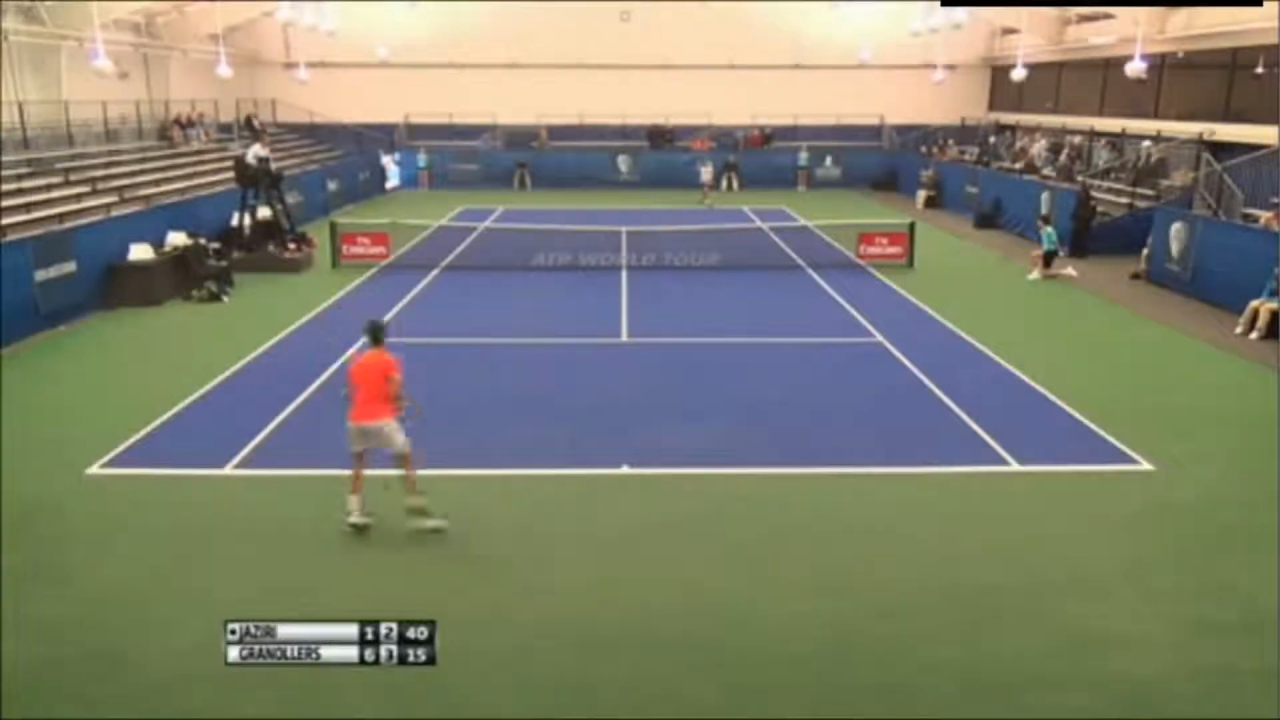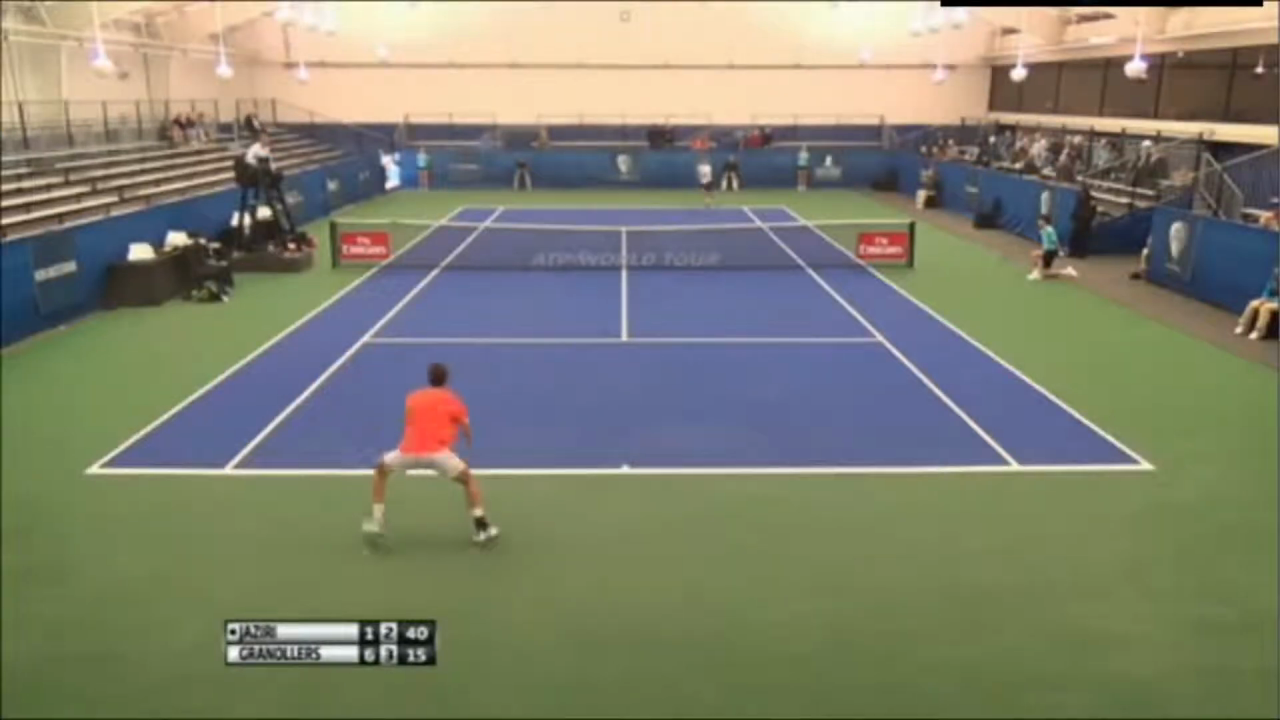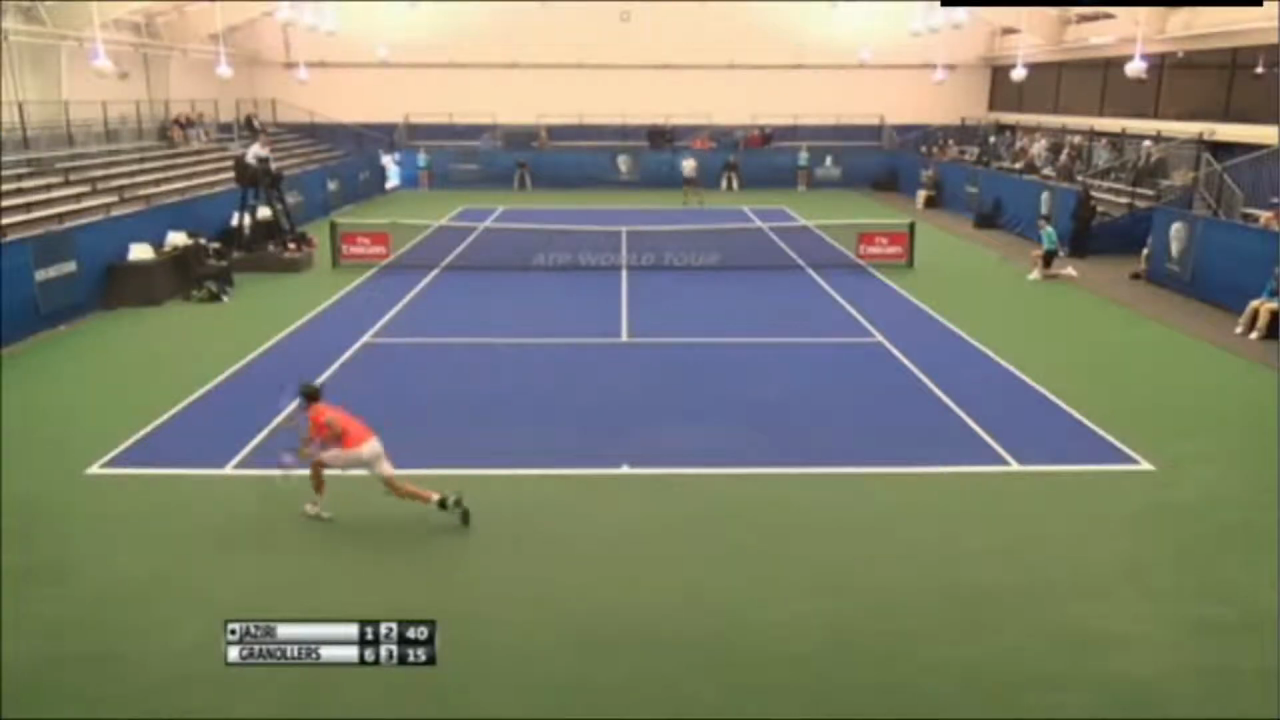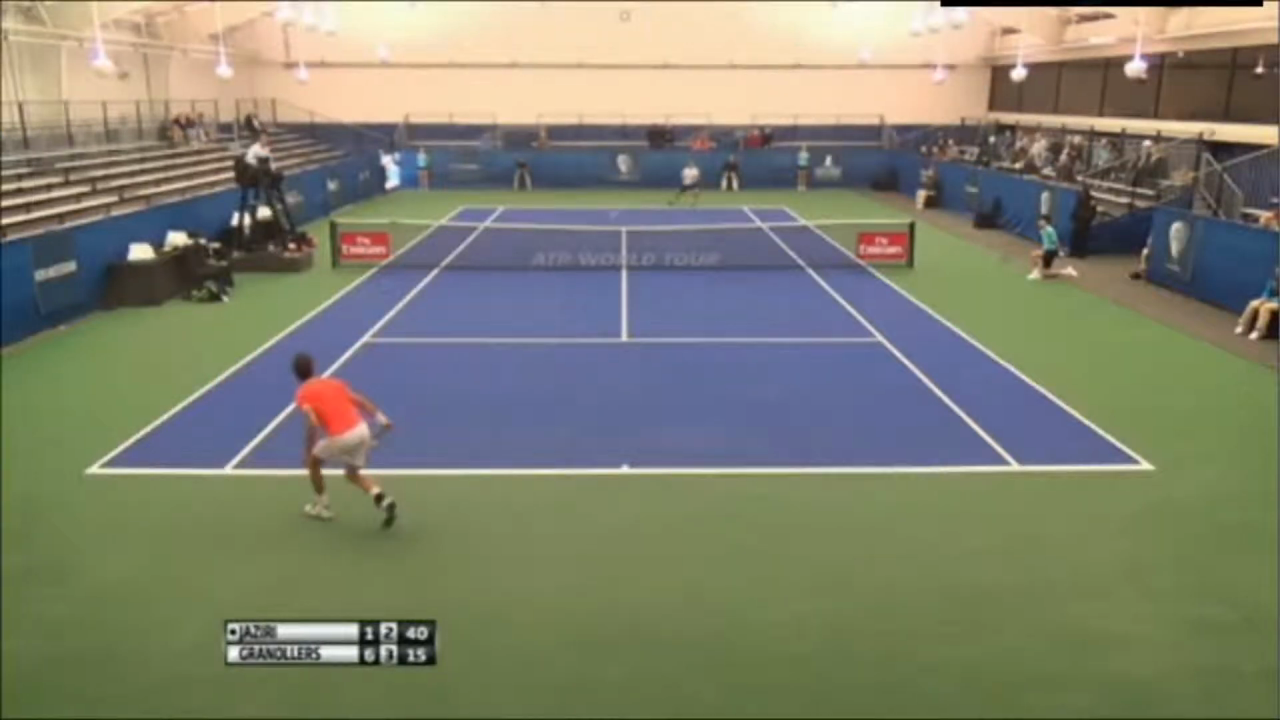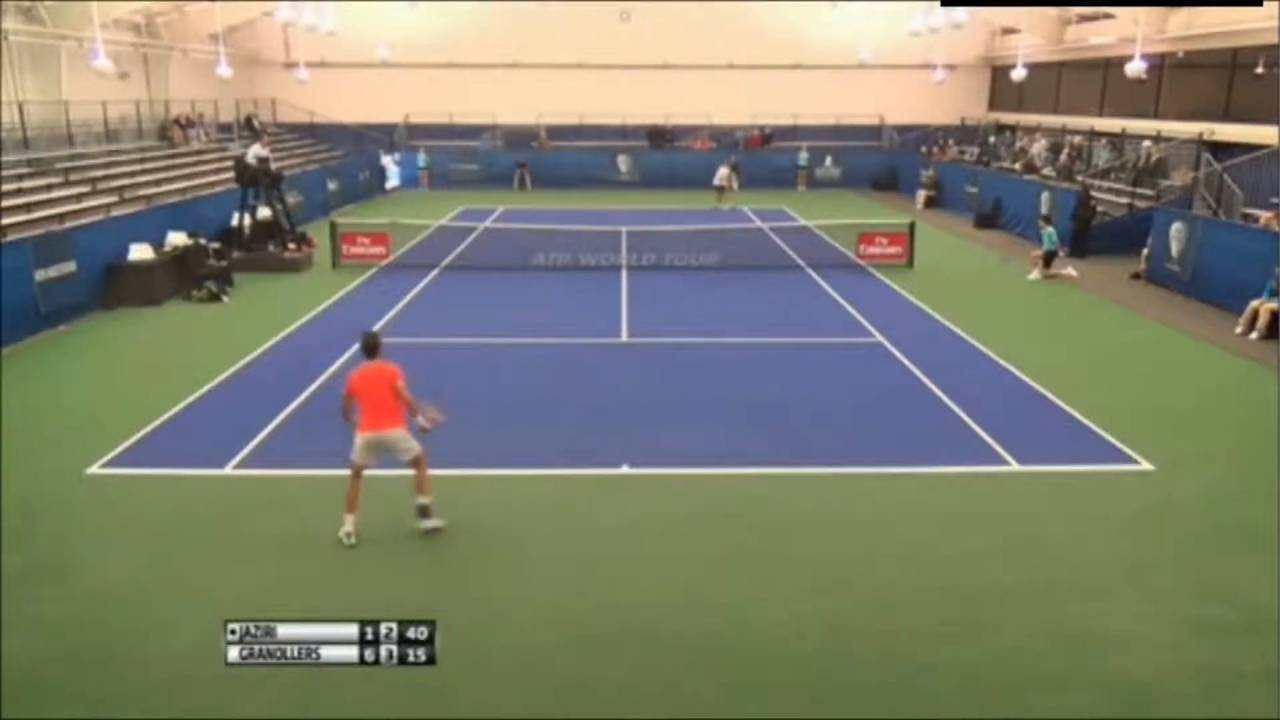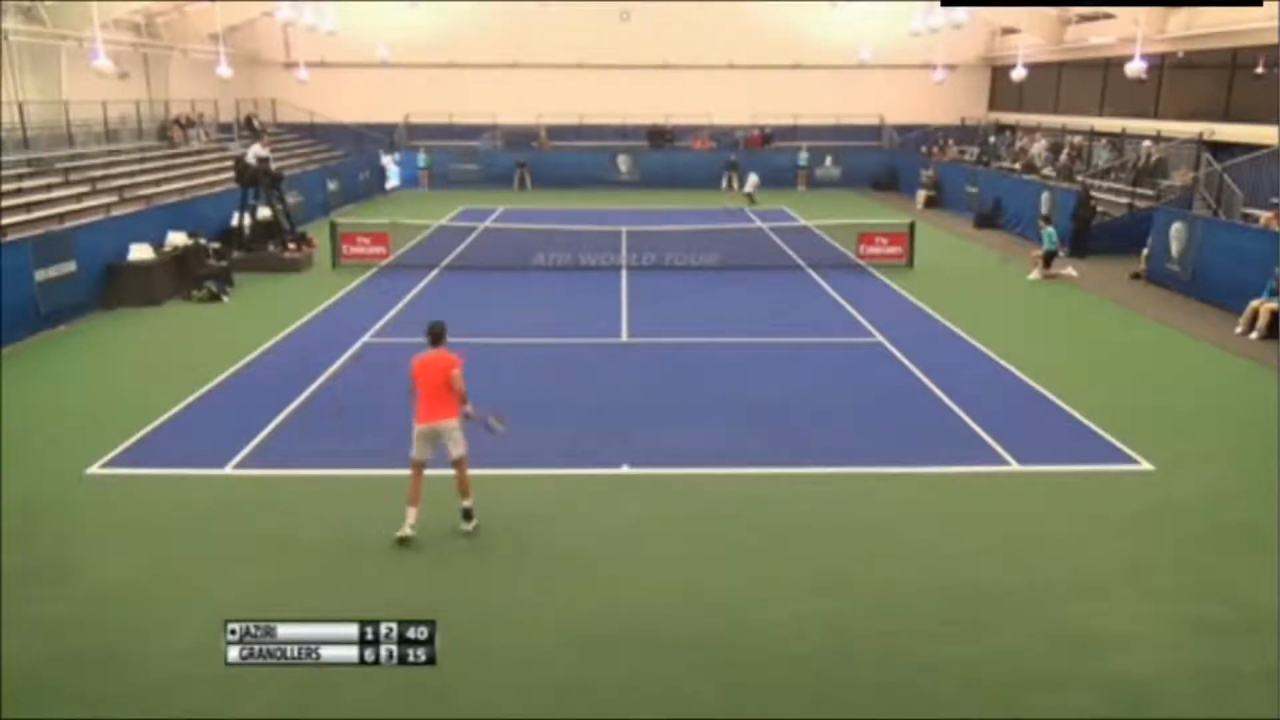
dt=0.5s
person 1, frame 1
left shoulder: (356, 363)
right shoulder: (389, 361)
right elbow: (396, 392)
right wrist: (399, 405)
left hip: (355, 420)
right hip: (381, 420)
left knee: (358, 464)
right knee: (406, 462)
left ankle: (355, 513)
right ankle: (418, 513)
person 1, frame 2
left shoulder: (414, 398)
right shoulder: (455, 402)
right elbow: (468, 435)
left hip: (410, 452)
right hip: (437, 453)
left knee: (381, 469)
right knee: (468, 479)
left ankle: (376, 521)
right ankle: (481, 527)
person 1, frame 3
left shoulder: (315, 413)
right shoulder: (323, 410)
left elbow: (338, 429)
left wrist: (318, 444)
left hip: (356, 450)
right hip: (373, 444)
left knee: (316, 463)
right knee: (397, 487)
left ankle: (317, 506)
right ankle: (448, 502)
person 1, frame 4
left shoulder: (303, 394)
right shoulder: (333, 382)
left elbow: (313, 424)
right elbow: (359, 401)
left wrist: (308, 452)
right wrist: (380, 417)
left hip: (340, 436)
right hip: (361, 429)
left knee: (314, 463)
right knee: (353, 474)
left ankle: (321, 505)
right ankle: (381, 499)
person 1, frame 5
left shoulder: (353, 376)
right shoulder: (392, 370)
left elbow: (346, 411)
right elbow: (406, 398)
left wrist: (354, 422)
right wrist: (420, 419)
left hip: (366, 433)
right hip: (394, 430)
left knee: (356, 476)
right knee: (420, 462)
left ankle: (348, 529)
right ankle: (425, 516)
person 1, frame 6
left shoulder: (416, 362)
right shoulder: (452, 360)
right elbow: (459, 390)
right wrist: (466, 407)
left hip: (421, 422)
right hip: (447, 421)
left knee: (416, 473)
right knee: (460, 467)
left ankle: (409, 526)
right ankle: (467, 518)
